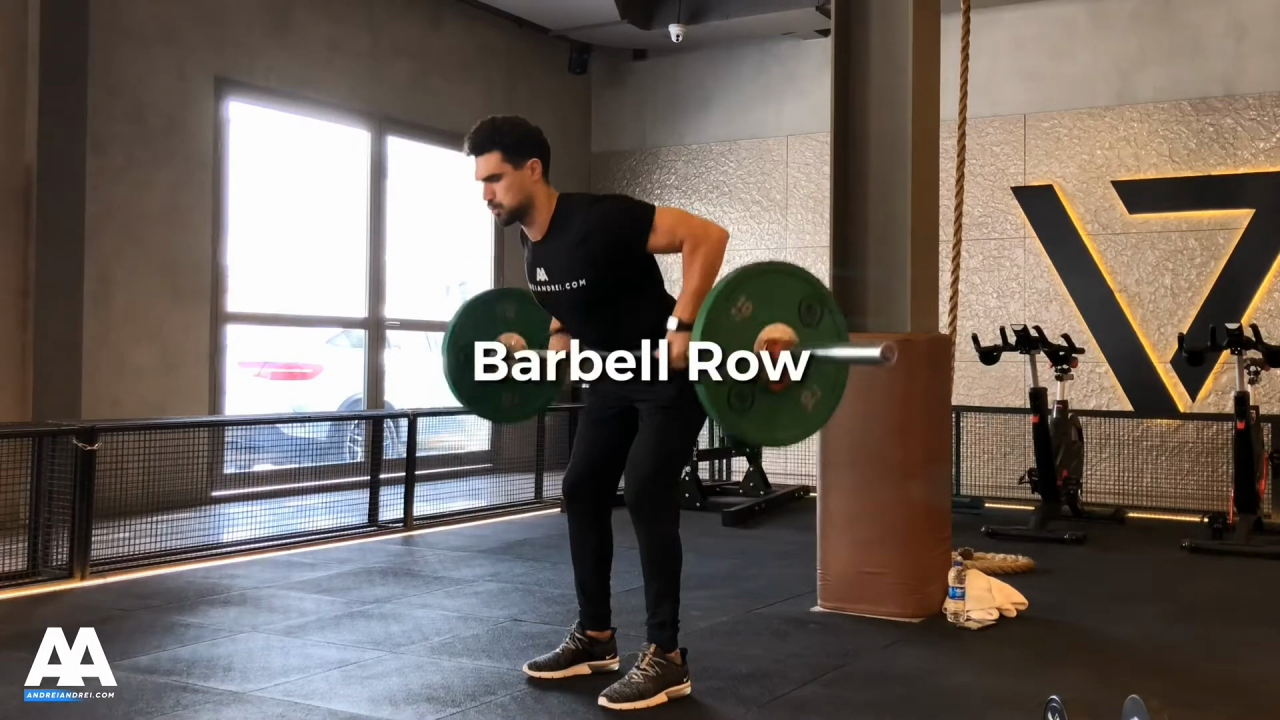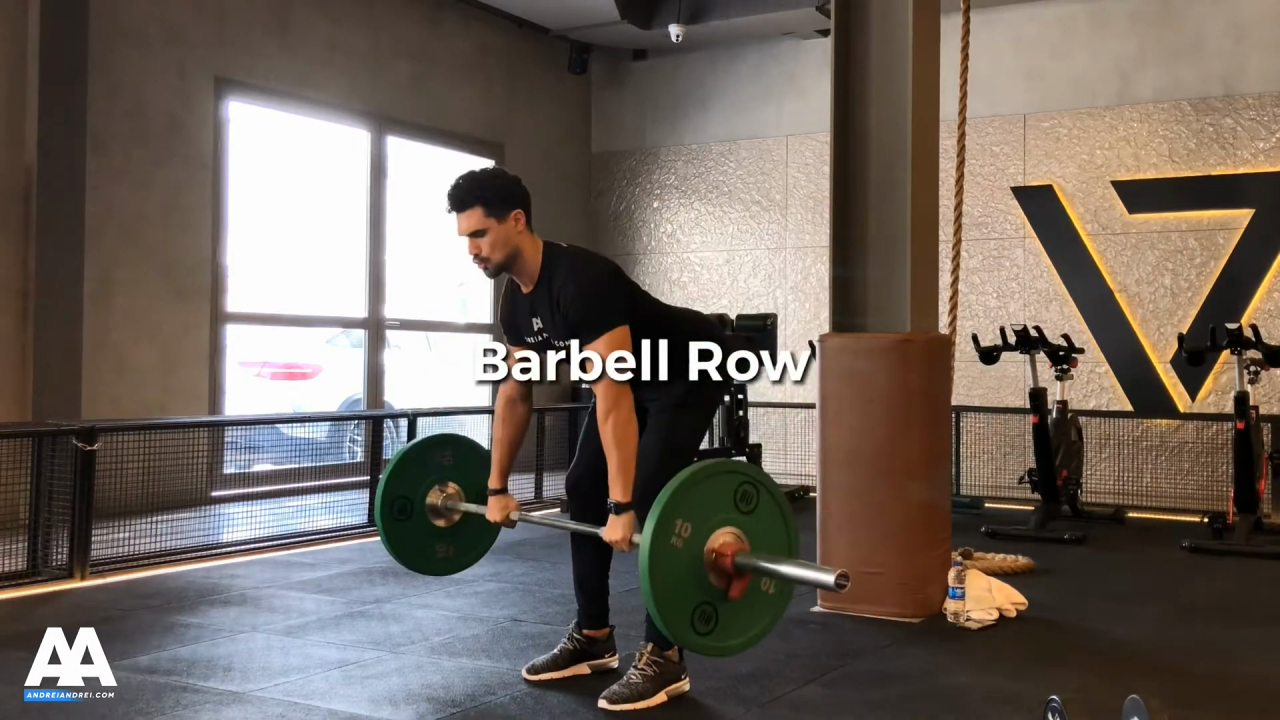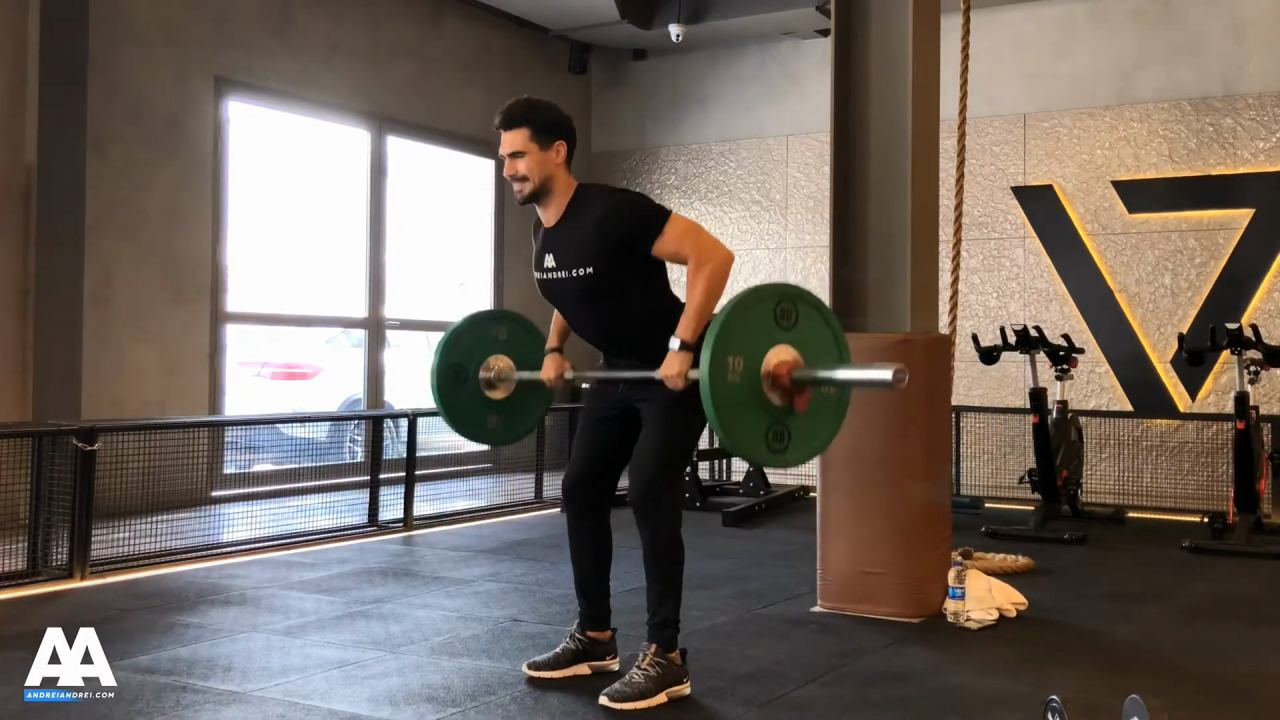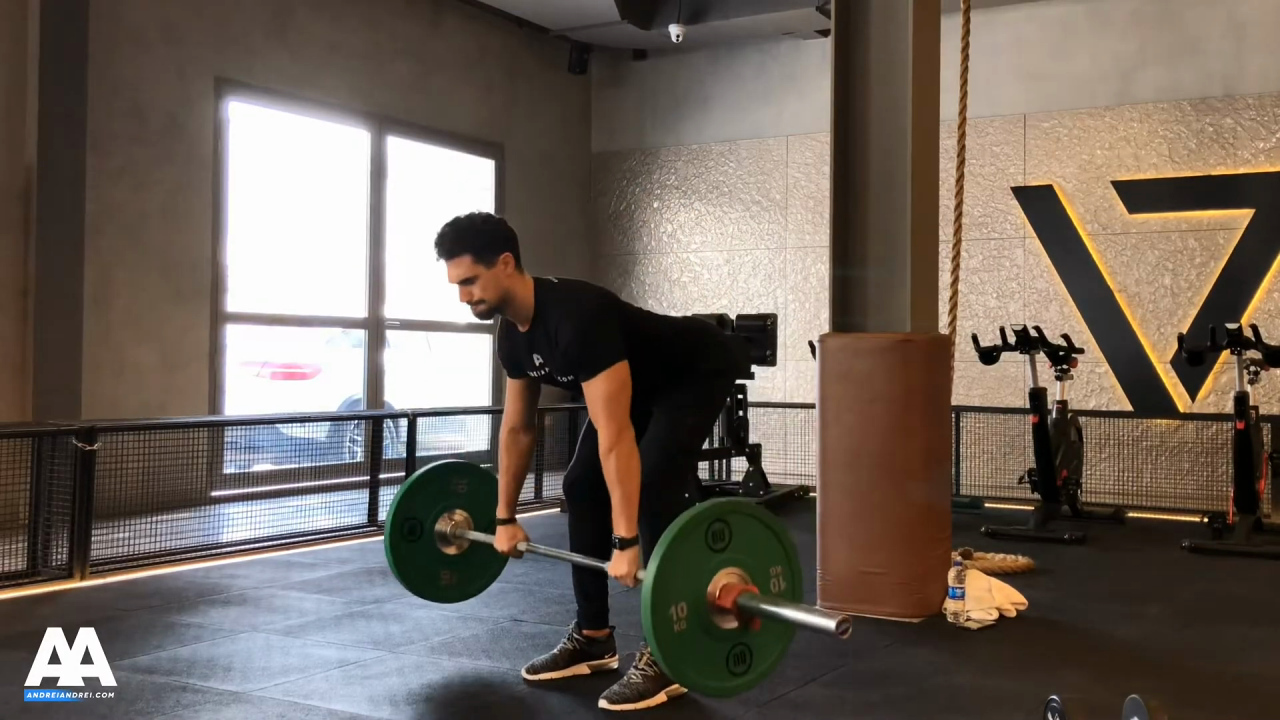
dt=1s
person 1, frame 1
left shoulder: (597, 219)
right shoulder: (532, 240)
left elbow: (708, 237)
left wrist: (682, 328)
right wrist: (559, 334)
left hip: (673, 368)
right hip: (615, 371)
left knee: (646, 493)
right knee: (582, 489)
left ankle: (665, 657)
right ankle: (594, 636)
person 1, frame 2
left shoulder: (583, 281)
right shoulder: (516, 300)
left elbow: (613, 401)
right elbow: (514, 394)
left wrist: (623, 509)
right wrist: (497, 488)
left hip: (688, 368)
right hip: (633, 374)
left knee: (651, 498)
right knee: (582, 489)
left ankle: (663, 658)
right ankle: (592, 636)
person 1, frame 3
left shoulder: (613, 211)
right shoulder: (543, 232)
left elbow: (712, 255)
left wrist: (683, 346)
right wrist: (555, 350)
left hip: (674, 370)
right hip: (619, 371)
left knee: (650, 496)
right knee: (581, 491)
left ankle: (665, 658)
right ankle: (594, 637)
person 1, frame 4
left shoulder: (578, 317)
right shoulder: (512, 335)
left elbow: (616, 439)
right elbow: (516, 430)
left wrist: (627, 546)
right wrist: (505, 518)
left hip: (697, 372)
right hip: (640, 379)
left knee: (655, 493)
right knee: (581, 487)
left ankle: (664, 658)
right ankle: (592, 636)
